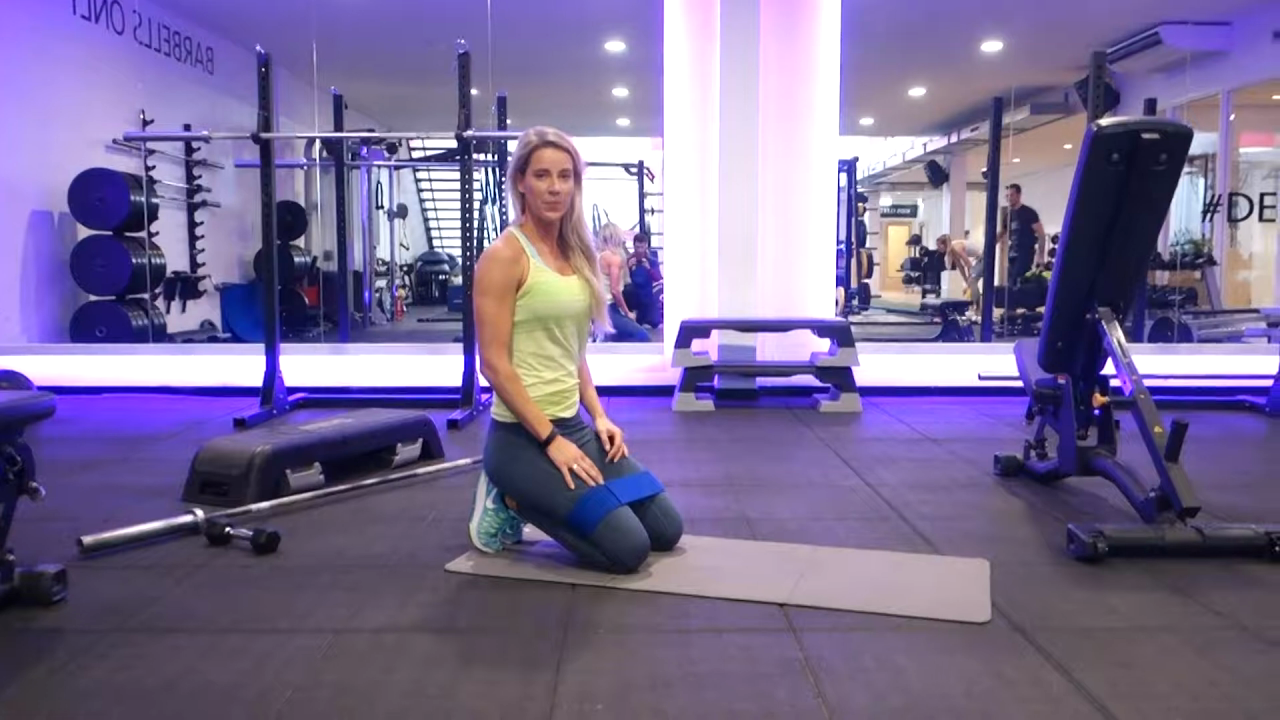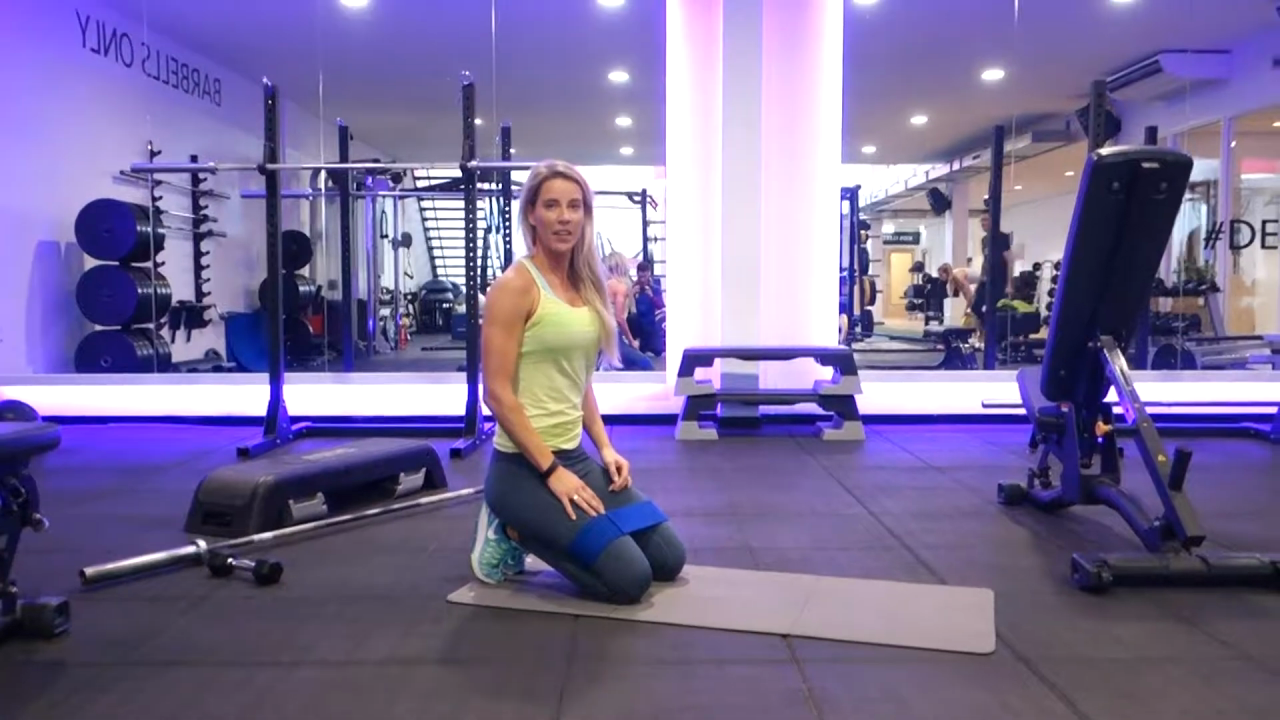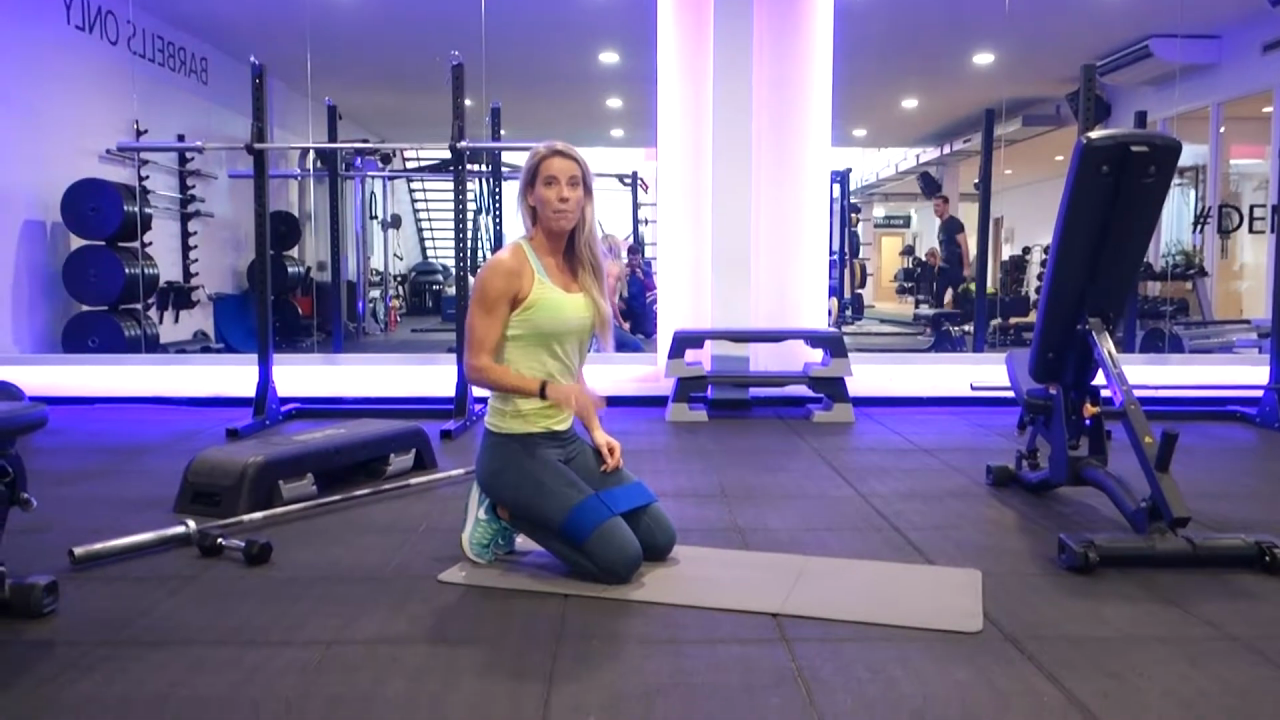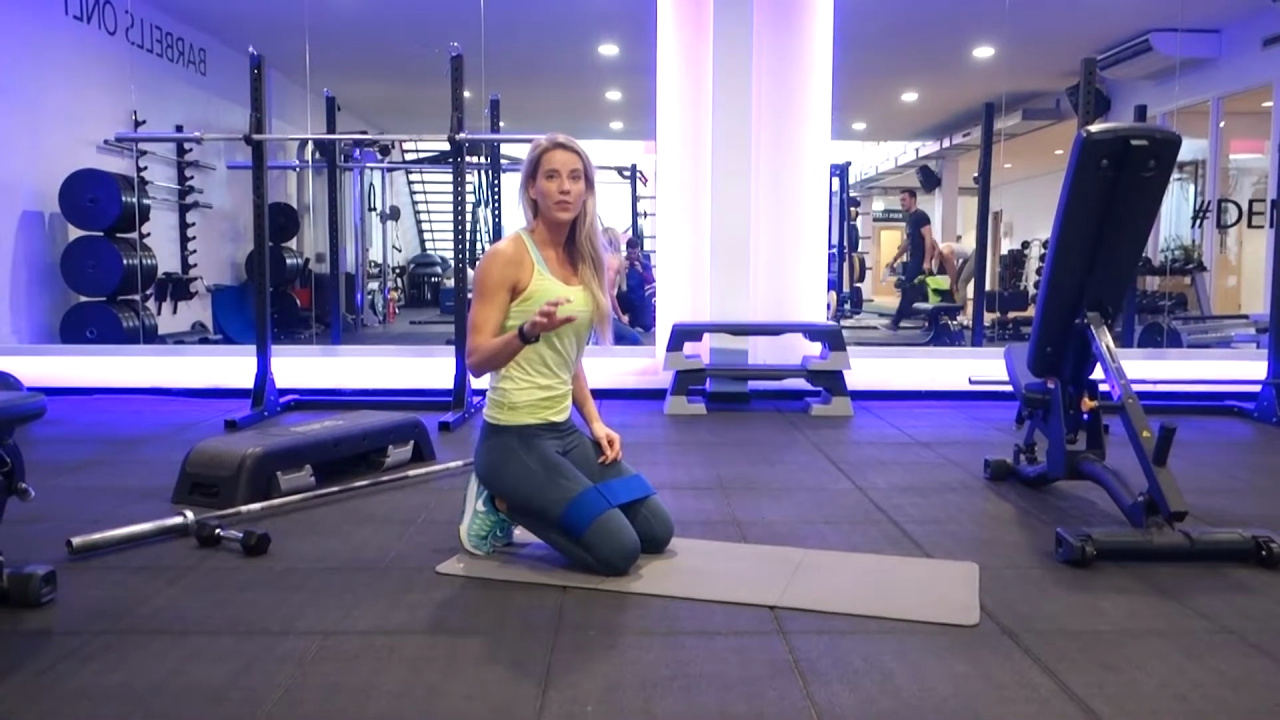
dt=0.4s
person 1, frame 1
left shoulder: (576, 252)
right shoulder: (504, 256)
right elbow: (494, 364)
left wrist: (598, 416)
right wrist: (551, 441)
left hip: (572, 425)
right hip: (522, 436)
left knee: (666, 530)
right knee: (627, 548)
left ankle: (531, 499)
right ankle: (510, 505)
person 1, frame 2
left shoulder: (585, 285)
right shoulder: (515, 286)
right elbow: (497, 394)
left wrist: (604, 447)
right wrist: (551, 472)
left hip: (575, 456)
right hip: (524, 467)
left knee: (669, 559)
right knee: (629, 578)
left ankle: (535, 530)
right ankle: (511, 535)
person 1, frame 3
left shoulder: (583, 267)
right shoulder: (507, 267)
right elbow: (477, 367)
left wrist: (595, 429)
right wrist: (547, 390)
left hip: (563, 435)
right hip: (515, 446)
left knee: (659, 540)
right knee: (620, 559)
left ankle: (524, 507)
right ankle: (502, 514)
person 1, frame 4
left shoulder: (583, 260)
right shoulder: (506, 257)
right elbow: (476, 359)
left wrist: (594, 421)
right wrist: (528, 331)
left hip: (564, 431)
right hip: (512, 437)
left knee: (656, 532)
right knee: (618, 550)
left ankle: (526, 501)
right ankle: (501, 506)
